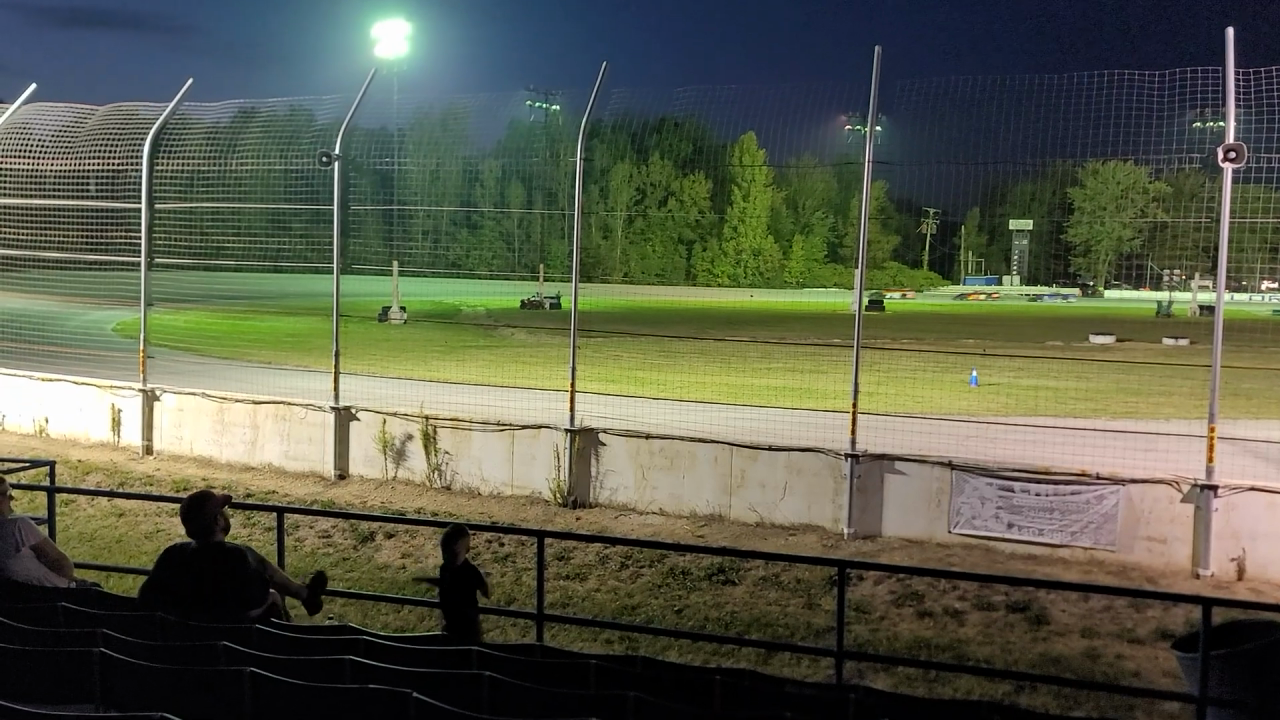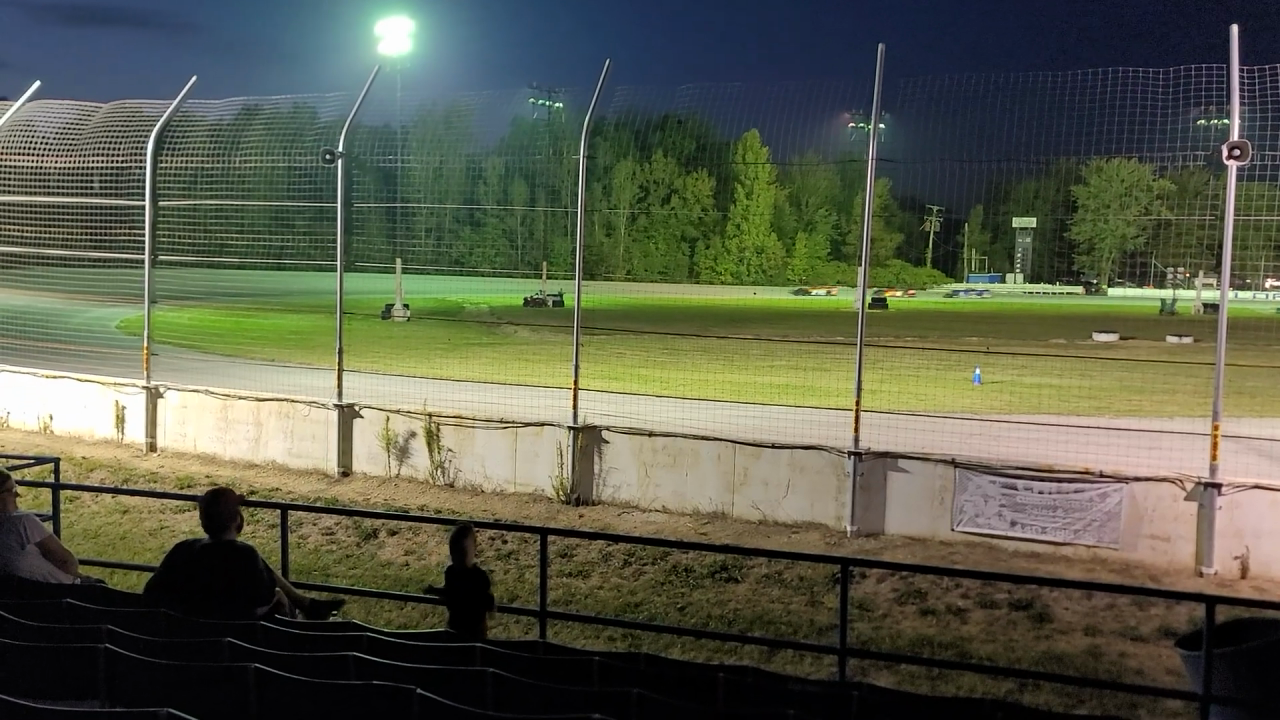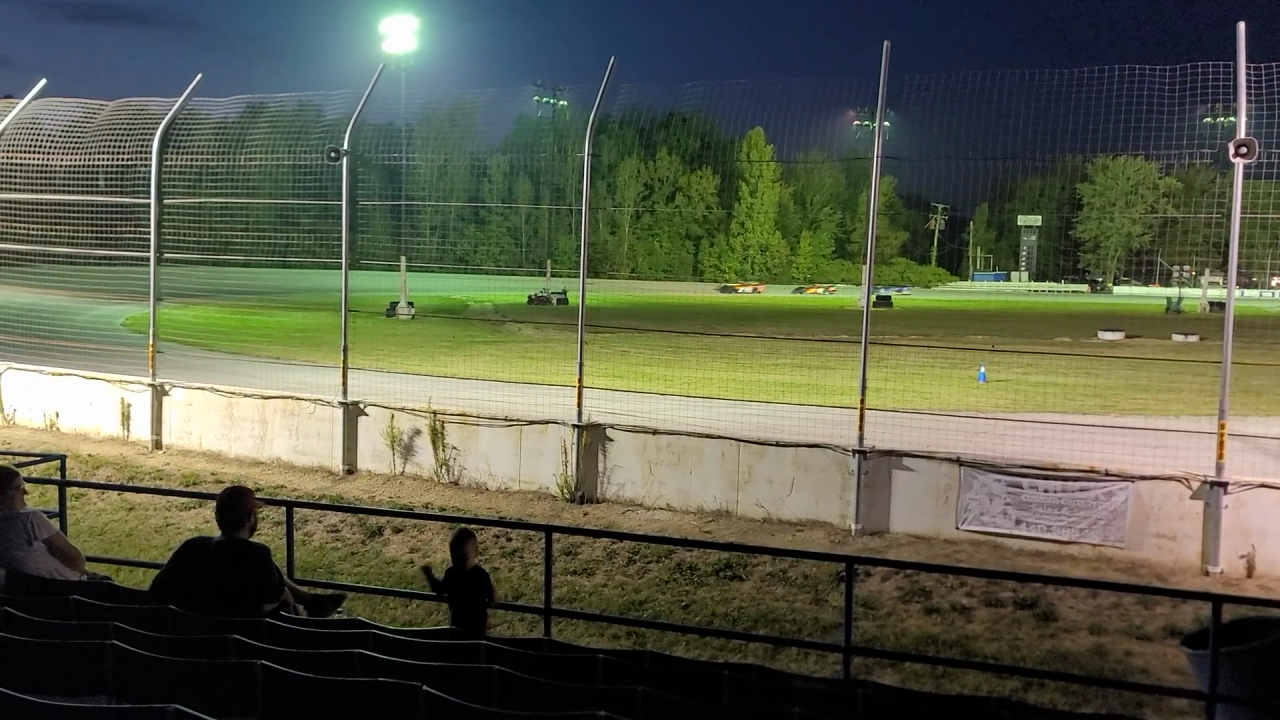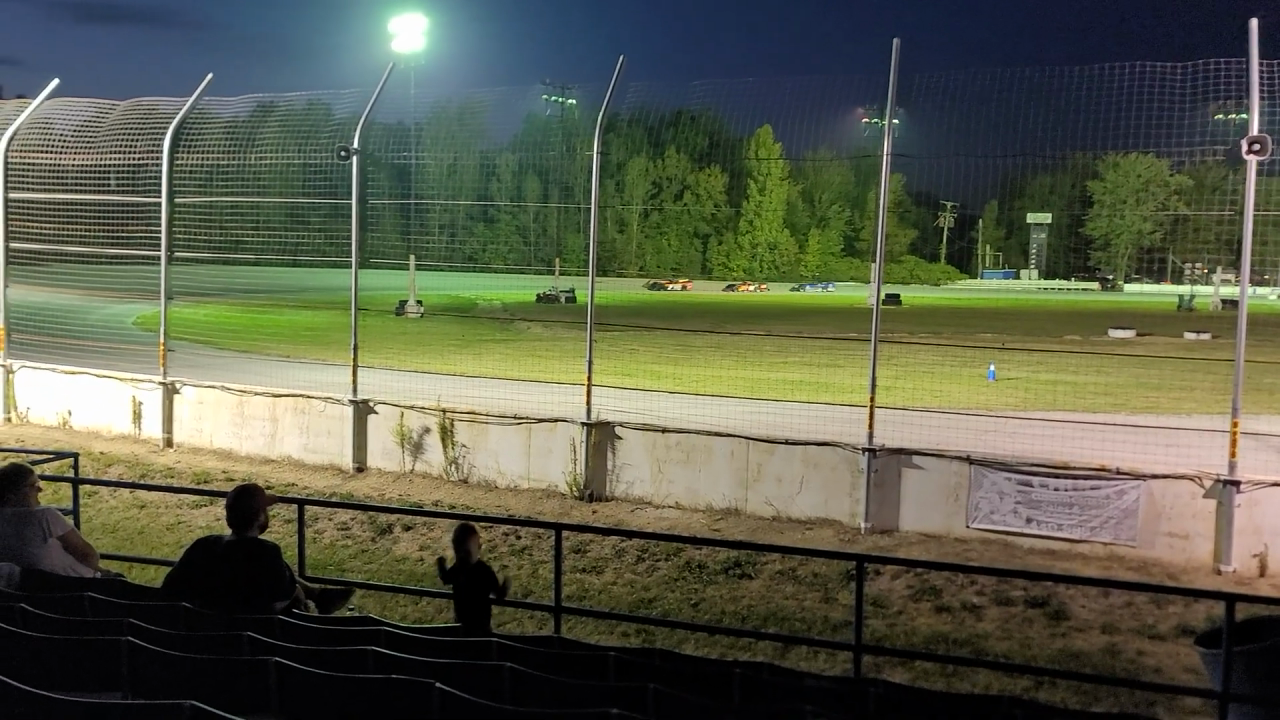
dt=0.4s
person 1, frame 1
left shoulder: (172, 554)
right shoulder: (234, 557)
left elbow: (146, 597)
right elbow: (254, 608)
right wrist: (272, 598)
left ankle: (303, 593)
person 1, frame 2
left shoulder: (182, 551)
right shoulder: (243, 555)
left elbow: (152, 594)
right elbow: (263, 603)
right wrist: (277, 596)
left ankle: (308, 606)
person 1, frame 3
left shoulder: (192, 547)
right shoulder: (256, 555)
left elbow: (158, 591)
right elbow: (270, 602)
right wrist: (285, 597)
left ankle: (309, 601)
person 1, frame 4
left shoulder: (203, 546)
right shoulder: (266, 553)
left elbow: (169, 589)
right elbow: (280, 601)
right wrist: (296, 592)
left ankle: (318, 596)
